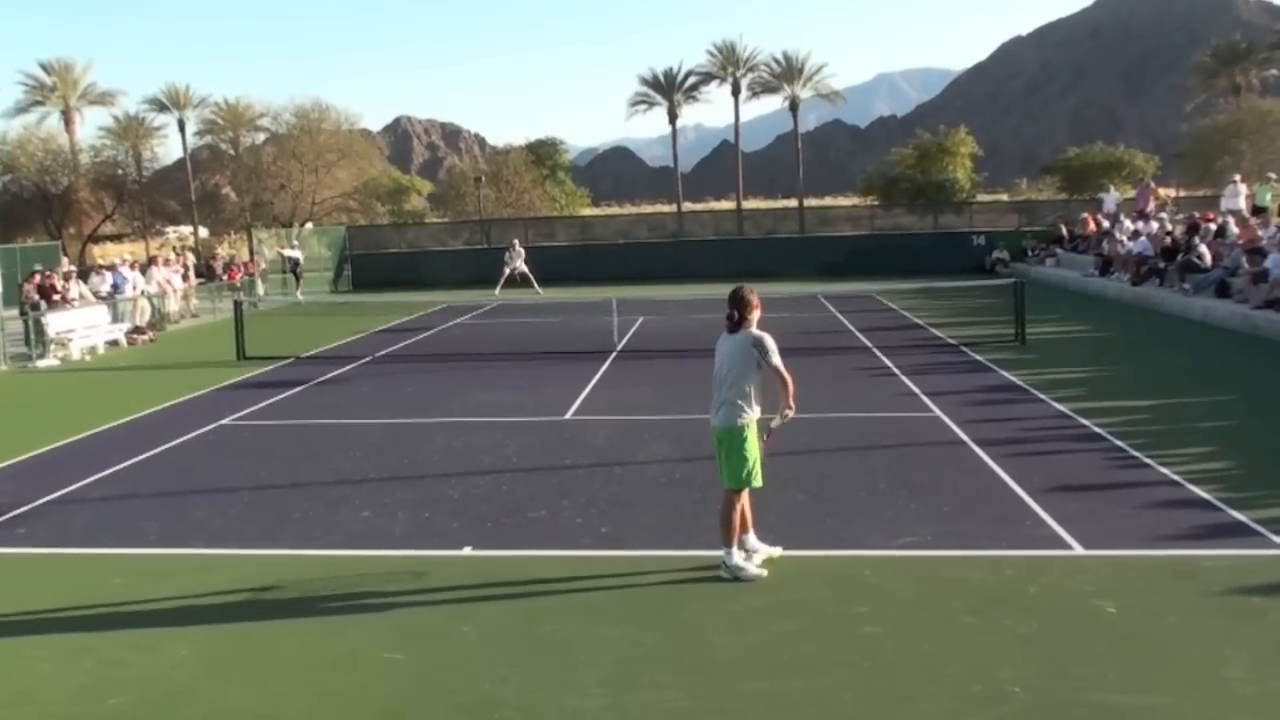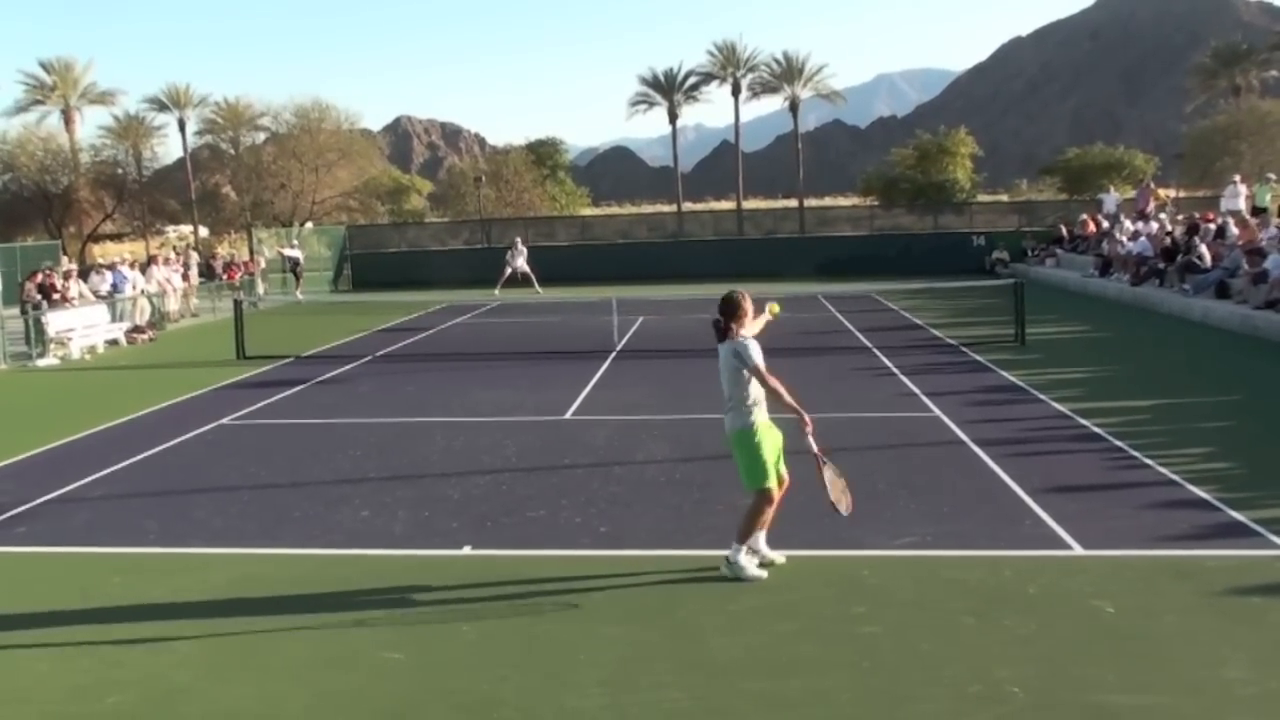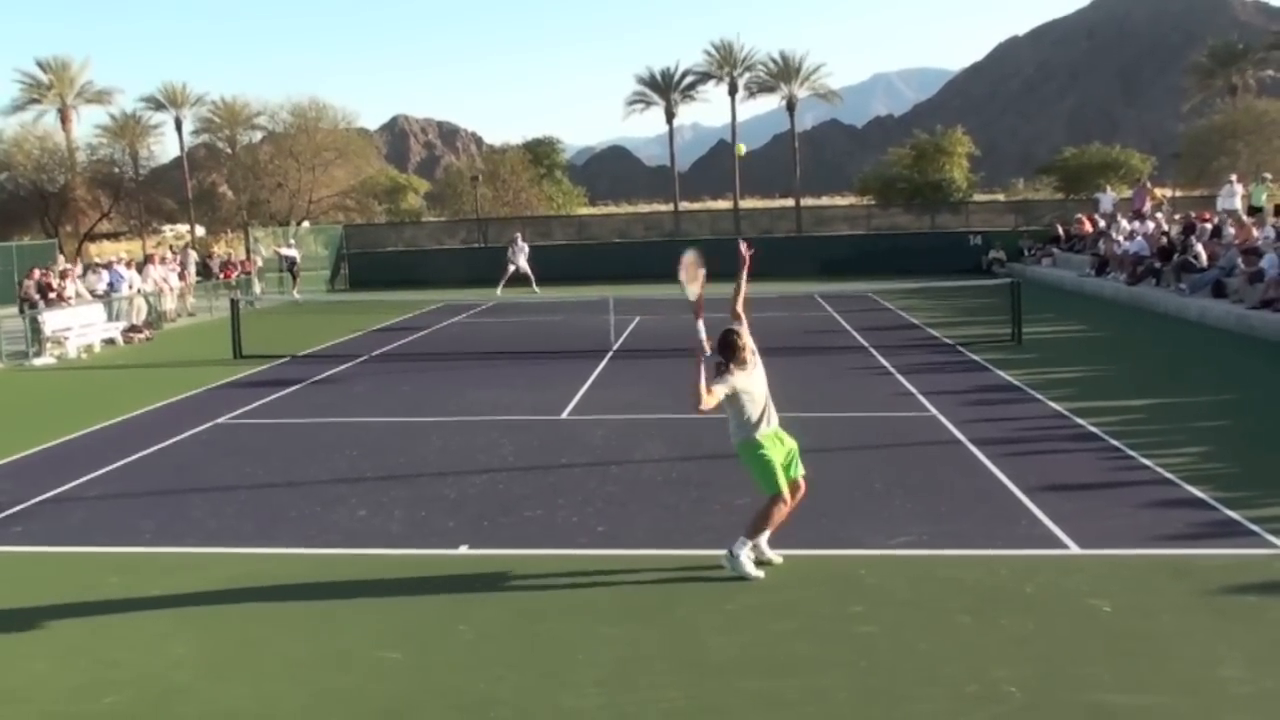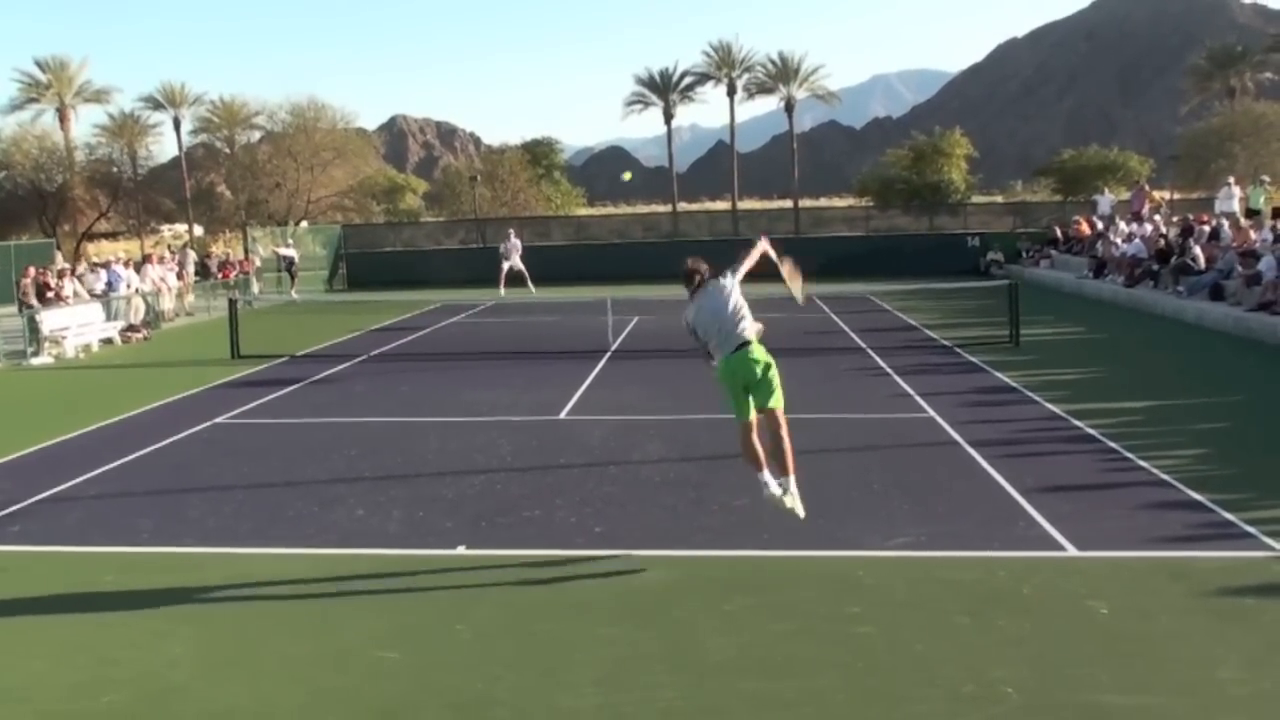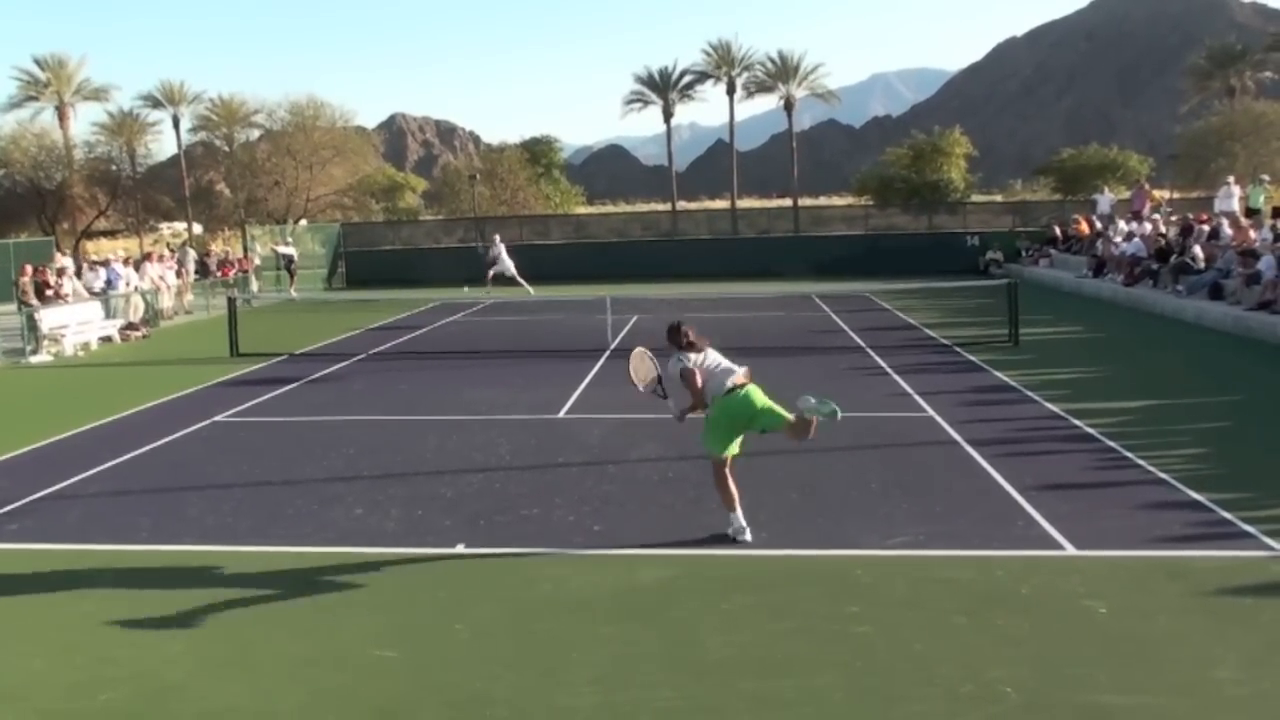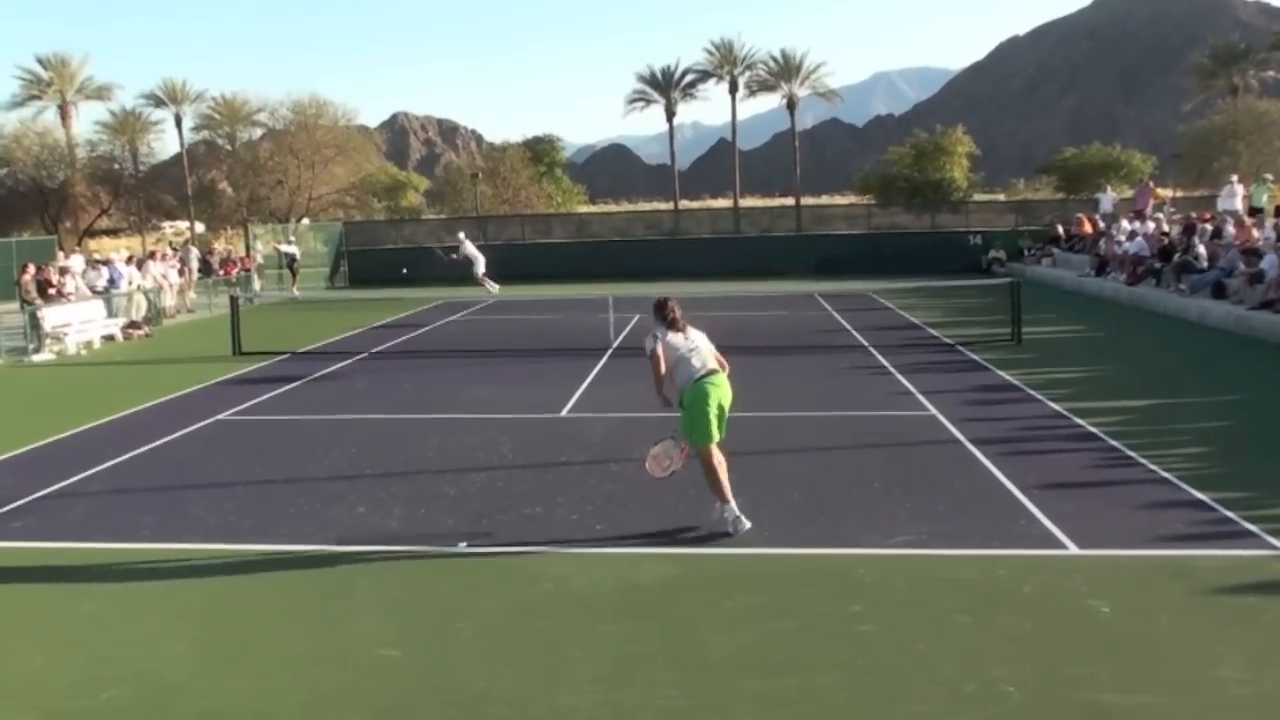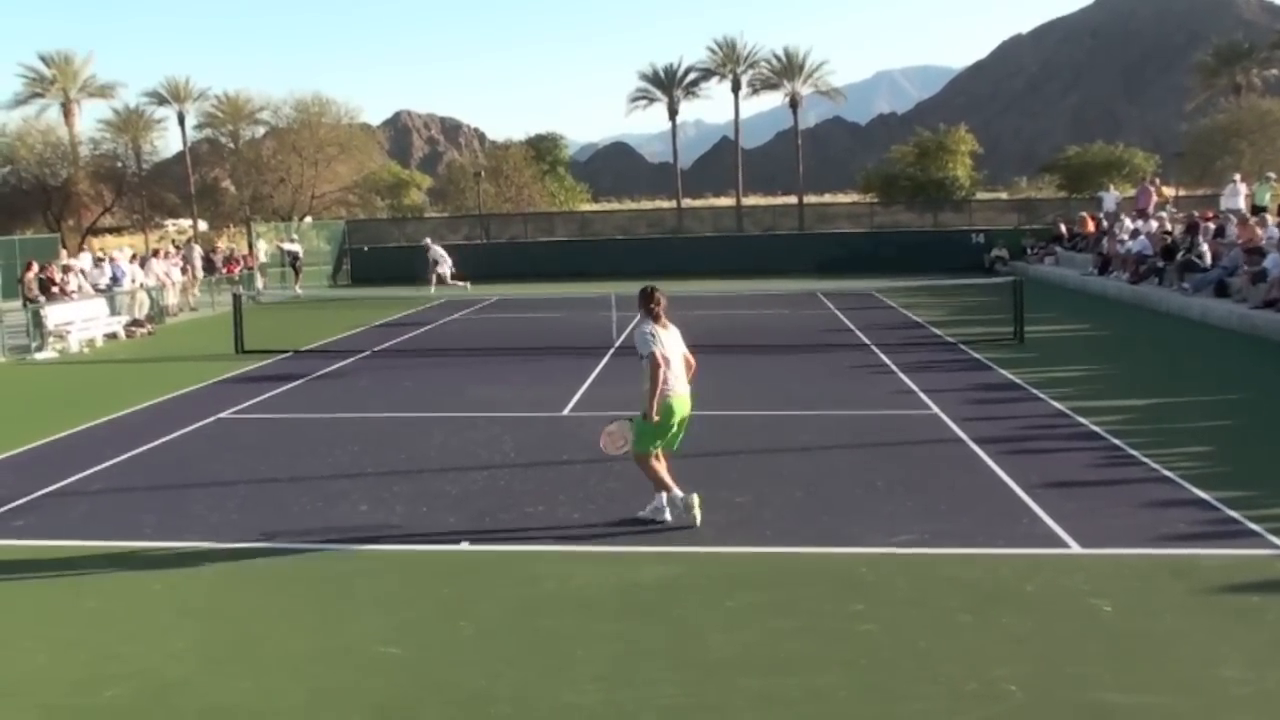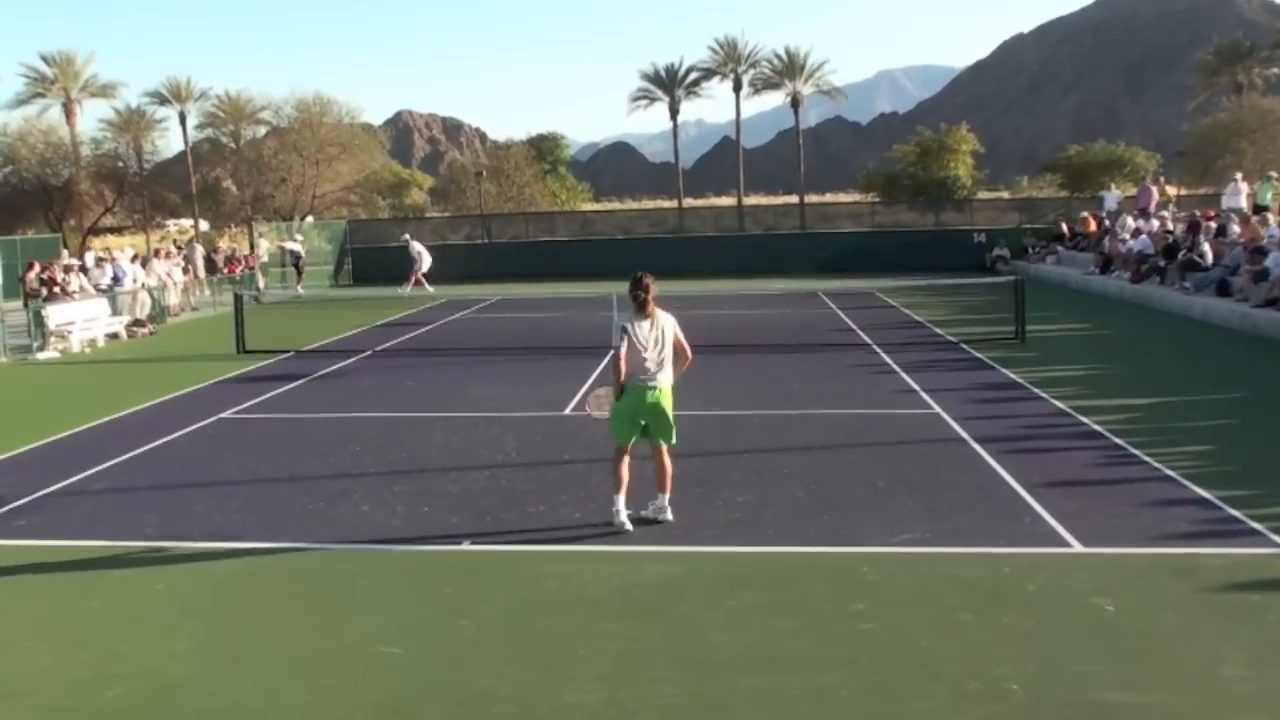
dt=0.3s
person 1, frame 1
left shoulder: (725, 340)
right shoulder: (759, 340)
right elbow: (784, 380)
right wrist: (788, 405)
left hip: (722, 422)
right hip: (738, 424)
left knee: (742, 486)
right knee: (735, 491)
left ankle: (750, 545)
right ankle: (731, 560)
person 1, frame 2
left shoulder: (730, 340)
right shoulder: (743, 346)
left elbow: (749, 328)
right elbow: (767, 381)
left wrist: (765, 317)
right wrist: (798, 411)
left hip: (758, 423)
right hip: (748, 427)
left knee: (780, 482)
right knee: (765, 494)
left ankle: (756, 547)
right ankle: (735, 558)
person 1, frame 3
left shoulder: (747, 356)
right shoulder: (728, 379)
left elbow: (739, 310)
right elbow: (701, 405)
left wrist: (744, 265)
right wrist: (700, 366)
left hip: (772, 433)
right hip: (754, 442)
left knee: (797, 489)
right knee: (780, 500)
left ankle: (757, 543)
right ankle: (739, 551)
person 1, frame 4
left shoulder: (691, 315)
right shoulder: (723, 283)
left elbow: (711, 355)
right elbow: (751, 255)
right wrist: (764, 246)
left hip: (728, 370)
right hip: (752, 356)
left knee: (747, 428)
right knee: (776, 422)
left ankle: (767, 482)
right ankle: (789, 488)
person 1, frame 5
left shoulder: (676, 363)
right shoulder: (709, 353)
left elbow: (695, 382)
left wrist: (699, 403)
right wrist: (689, 408)
left hip: (726, 406)
right hip: (751, 394)
left knee: (720, 468)
right knee: (801, 432)
left ankle: (739, 526)
right ankle: (808, 409)
person 1, frame 6
left shoulder: (657, 337)
right shoulder: (696, 333)
left elbow: (658, 362)
right elbow: (723, 365)
left wrist: (661, 395)
left hip: (697, 391)
right hip: (721, 384)
left knee: (707, 458)
right knee: (711, 447)
left ankle: (734, 516)
right ankle: (725, 505)
person 1, frame 7
left shoulder: (644, 332)
right shoulder: (672, 330)
left elbow: (658, 366)
right elbow: (691, 365)
left wrist: (651, 405)
left hip: (665, 403)
right hip: (683, 400)
left knee: (643, 458)
right knee: (655, 452)
left ankle: (681, 499)
right ankle: (661, 505)
person 1, frame 8
left shoulder: (626, 325)
right shoulder: (668, 319)
left elbow: (619, 360)
right elbow: (686, 355)
left wrist: (618, 388)
left hip: (634, 394)
right hip: (662, 393)
left knee: (622, 452)
right knee: (661, 451)
left ankle: (620, 510)
right ankle: (662, 505)
